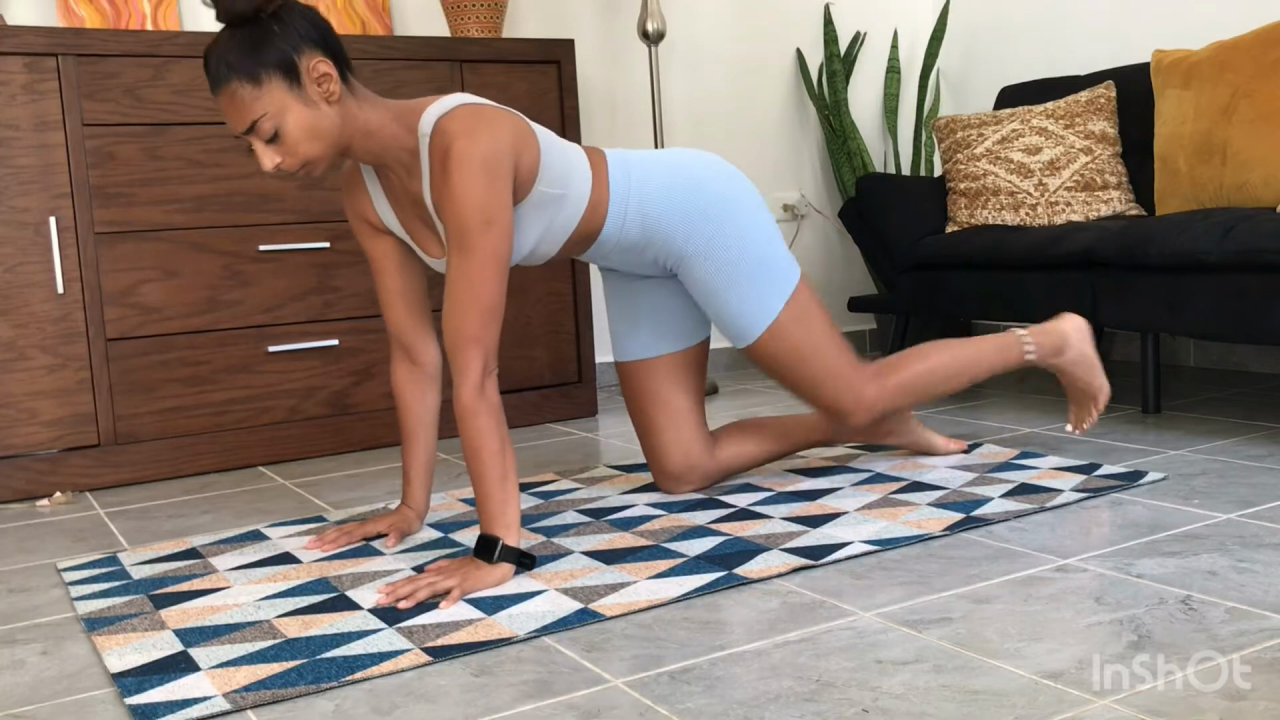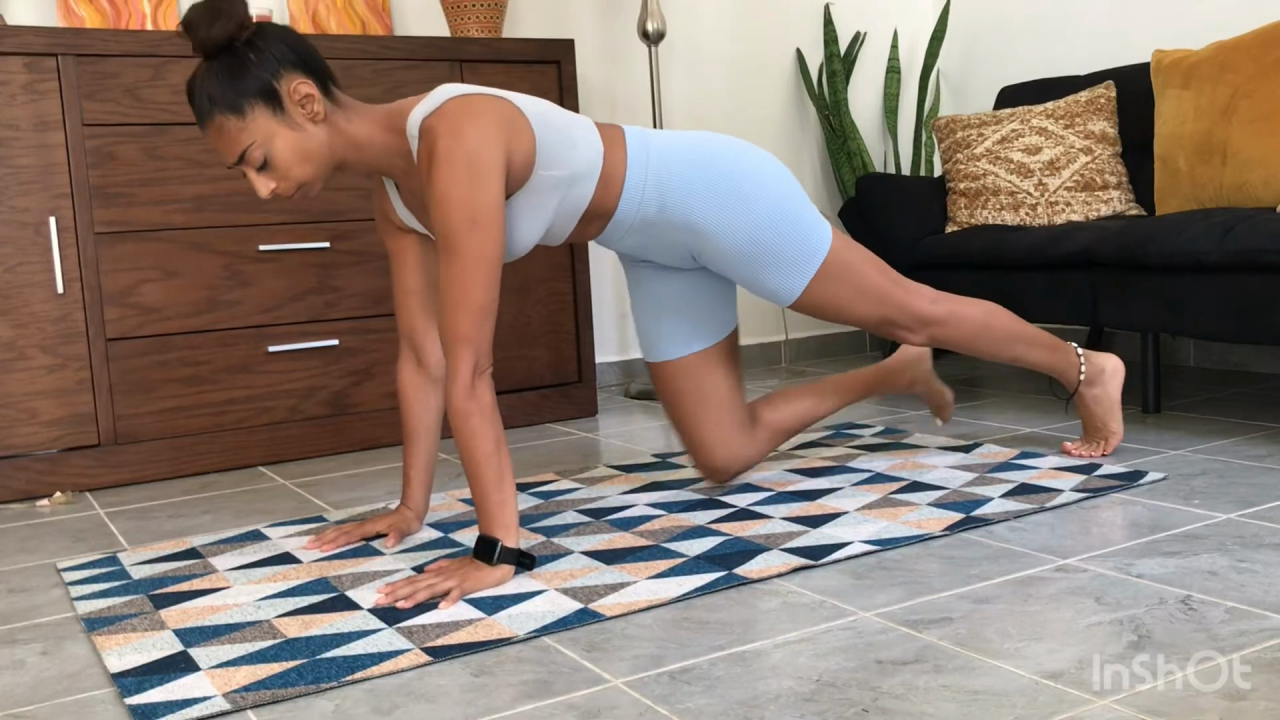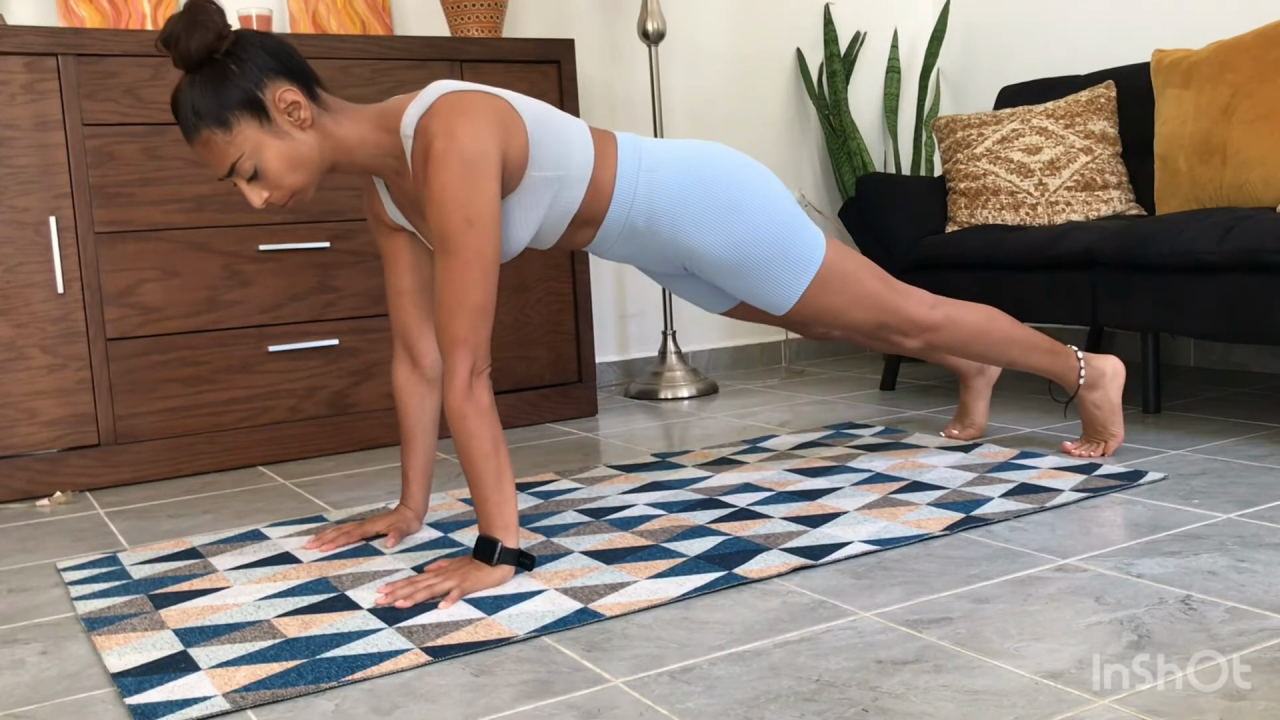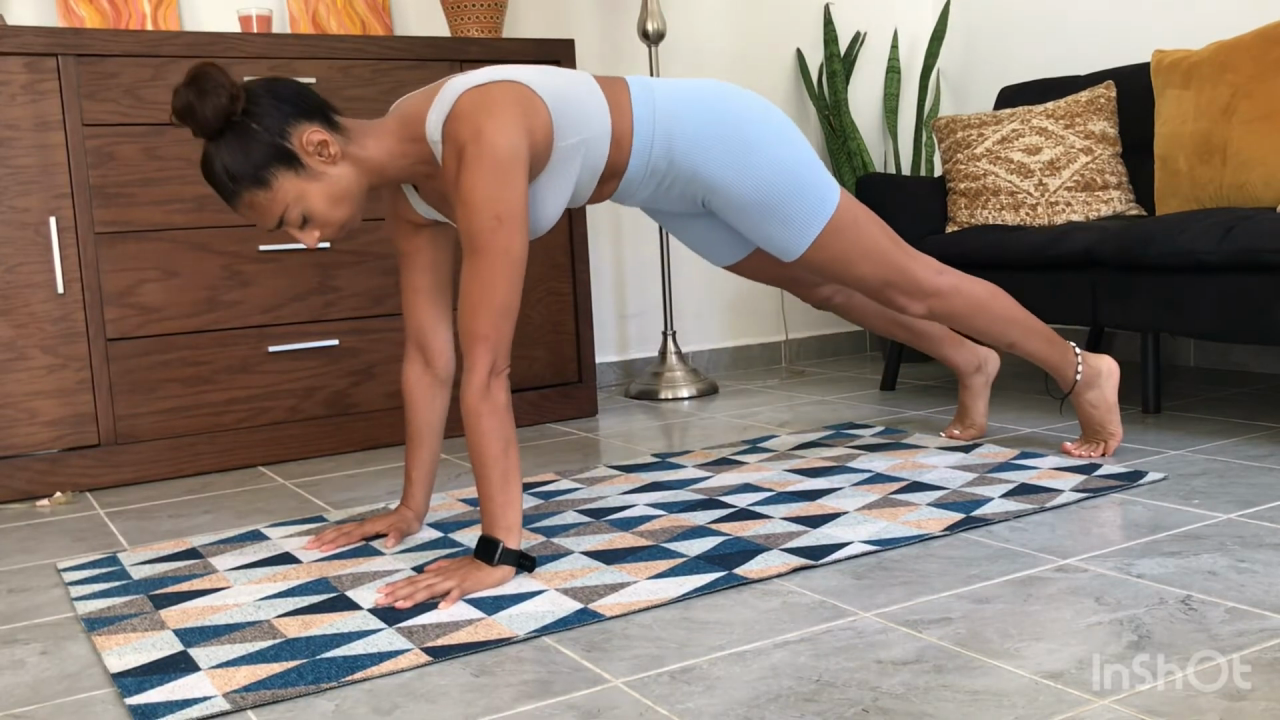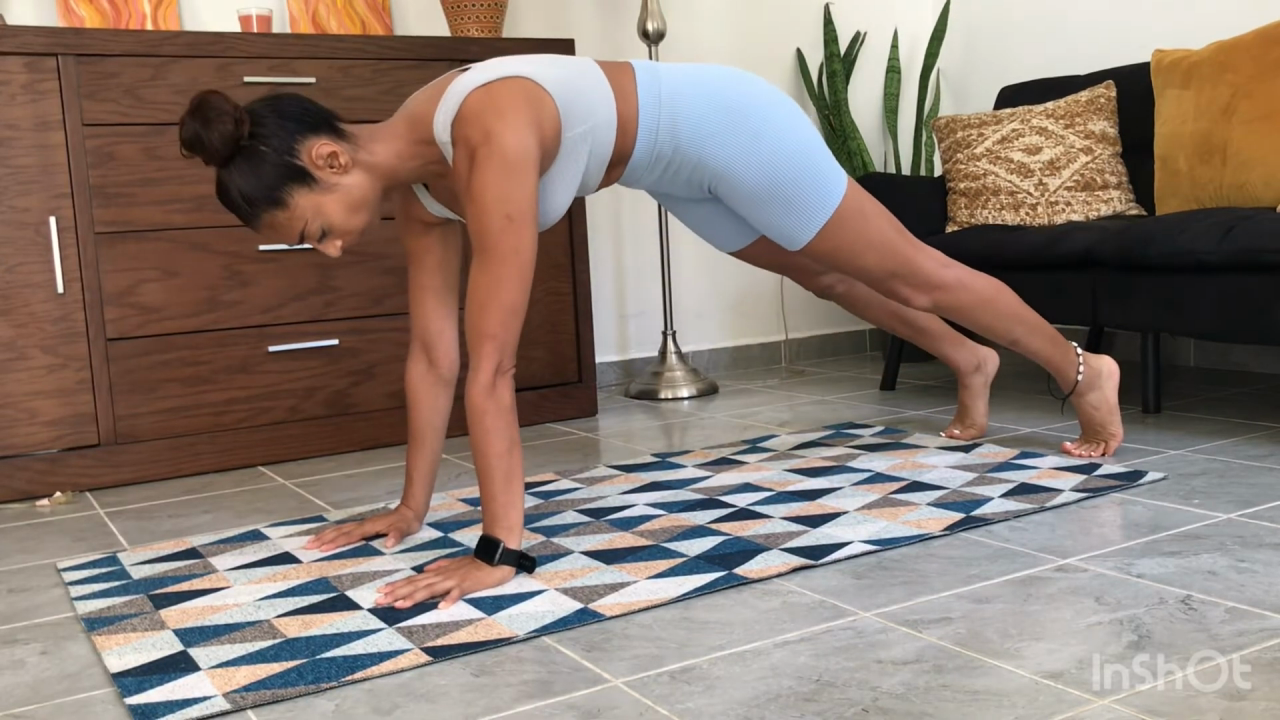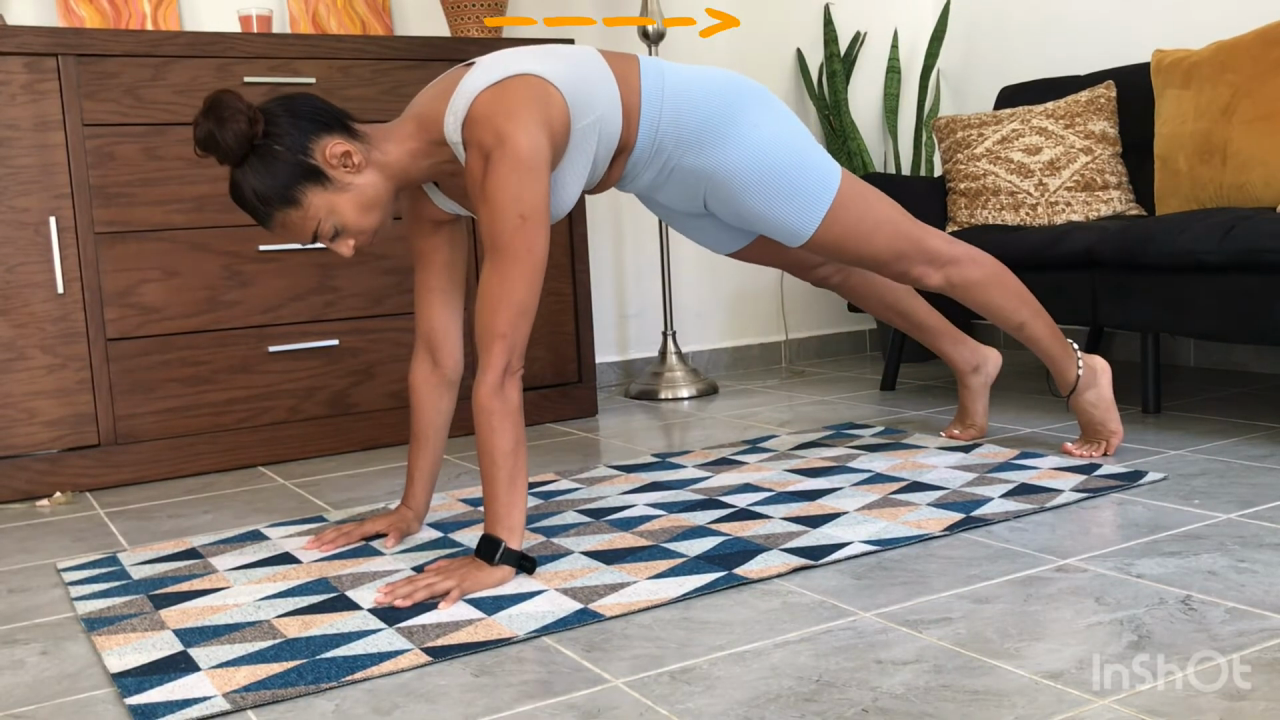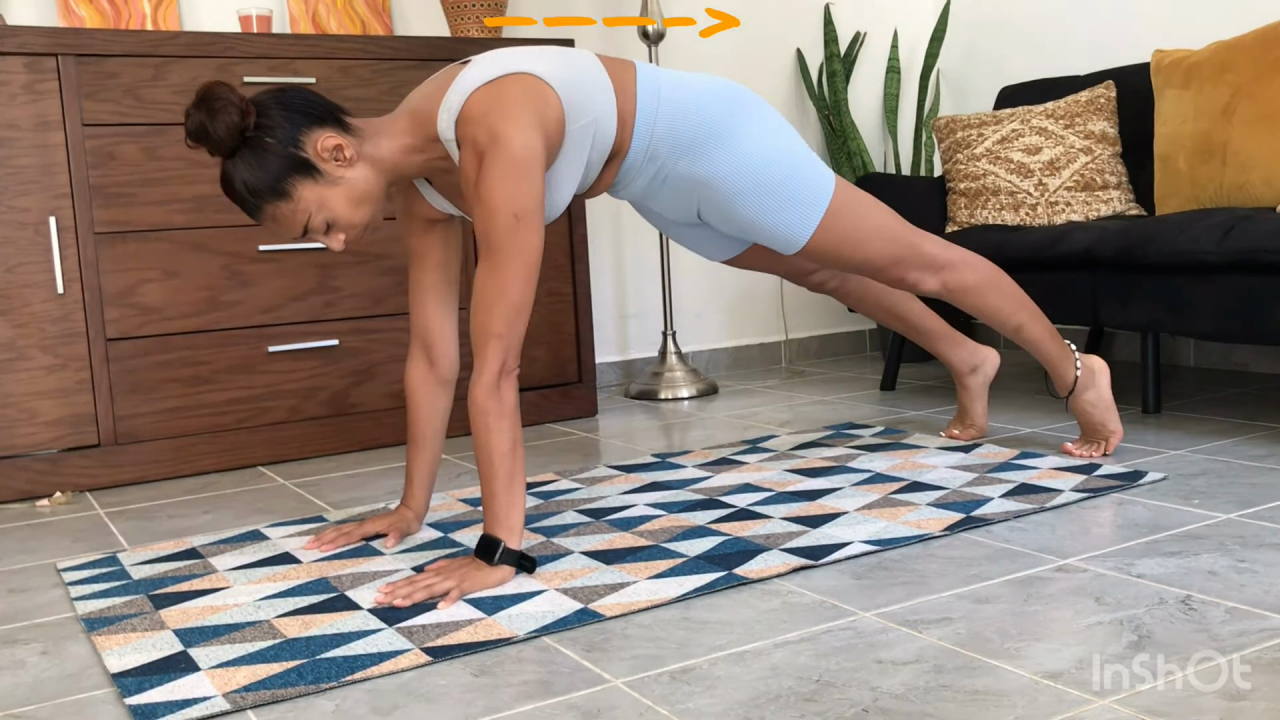
dt=0.7s
person 1, frame 1
left shoulder: (464, 142)
right shoulder: (365, 193)
left elbow: (474, 369)
right elbow: (414, 355)
left wrist: (500, 547)
right wrist: (412, 506)
left hip: (694, 210)
right hip: (635, 257)
left knee: (850, 396)
right knee: (683, 470)
left ankle: (1052, 341)
right ankle: (883, 423)
person 1, frame 2
left shoulder: (454, 139)
right shoulder: (391, 187)
left elbow: (468, 371)
right elbow: (421, 355)
left wrist: (499, 548)
right wrist: (411, 507)
left hip: (715, 195)
right hip: (656, 239)
left knee: (907, 310)
right knee: (723, 454)
left ankle: (1088, 371)
right ankle: (890, 378)
person 1, frame 3
left shoulder: (450, 141)
right shoulder: (381, 182)
left elbow: (466, 371)
right elbow: (417, 356)
left wrist: (499, 548)
right wrist: (411, 506)
left hip: (704, 206)
right hip: (660, 241)
left knee: (899, 314)
right knee: (825, 321)
left ankle: (1086, 373)
right ankle: (973, 373)
person 1, frame 4
left shoulder: (478, 138)
right shoulder: (405, 175)
left elbow: (485, 366)
right elbow: (429, 354)
left wrist: (501, 548)
right wrist: (411, 505)
left hip: (719, 144)
right hip: (672, 187)
left knee: (906, 281)
right knee: (822, 286)
left ankle: (1081, 372)
right ankle: (971, 365)
person 1, frame 5
left shoulder: (489, 135)
right shoulder: (415, 178)
left elbow: (491, 366)
right elbow: (434, 354)
left wrist: (501, 548)
right wrist: (412, 506)
left hip: (726, 130)
right hip: (678, 172)
left knee: (911, 274)
right knee: (824, 274)
left ankle: (1081, 373)
right ankle: (970, 366)
person 1, frame 6
left shoulder: (502, 136)
right shoulder: (422, 175)
left elbow: (499, 364)
right elbow: (436, 353)
left wrist: (502, 549)
right wrist: (411, 507)
left hip: (720, 136)
right hip: (668, 179)
left knee: (925, 255)
right knee: (823, 266)
left ankle: (1077, 371)
right ankle: (970, 363)
person 1, frame 7
left shoulder: (493, 132)
right shoulder: (416, 173)
left elbow: (495, 362)
right elbow: (434, 353)
left wrist: (501, 549)
right wrist: (411, 507)
left hip: (712, 142)
right hip: (659, 185)
left knee: (917, 261)
right knee: (822, 273)
left ankle: (1075, 372)
right ankle: (967, 364)
